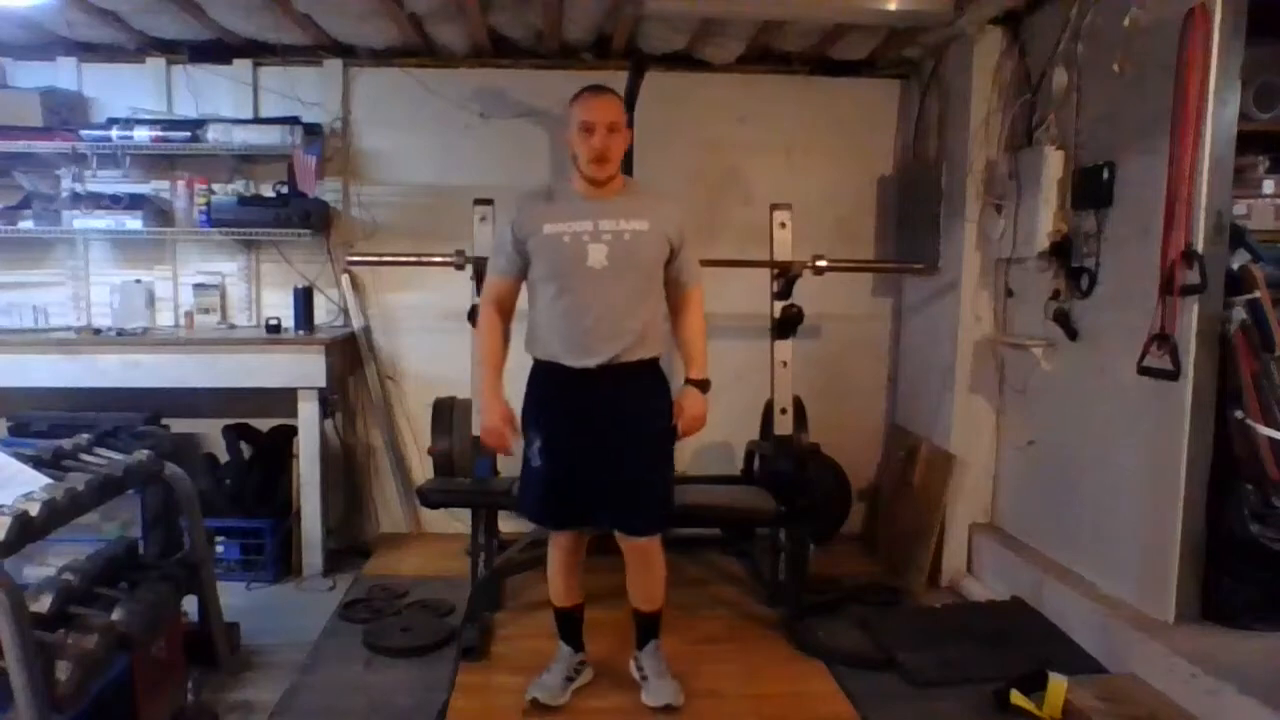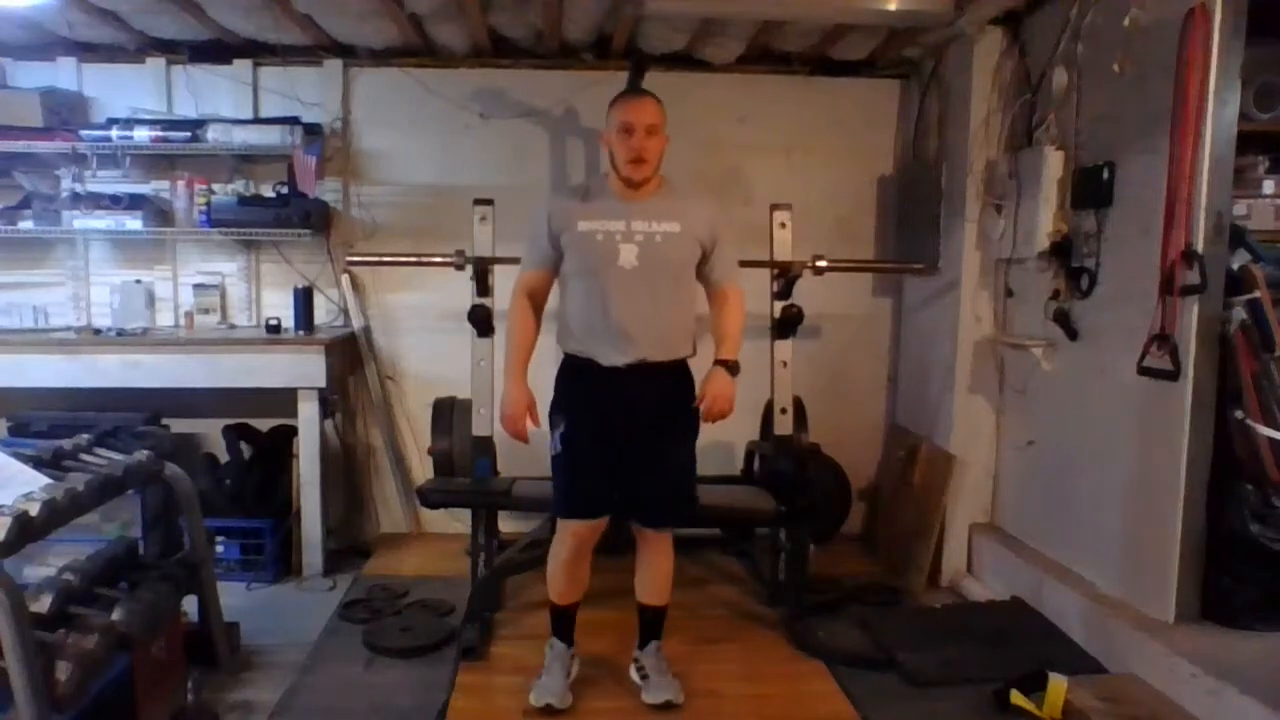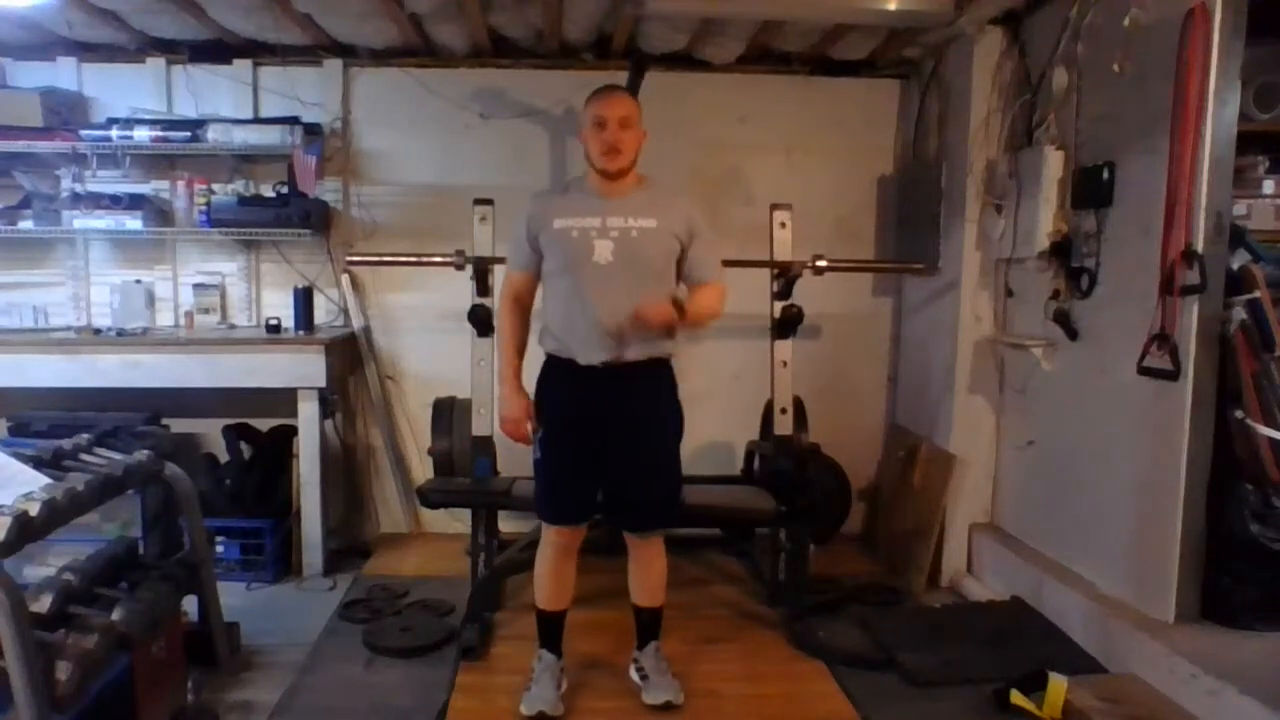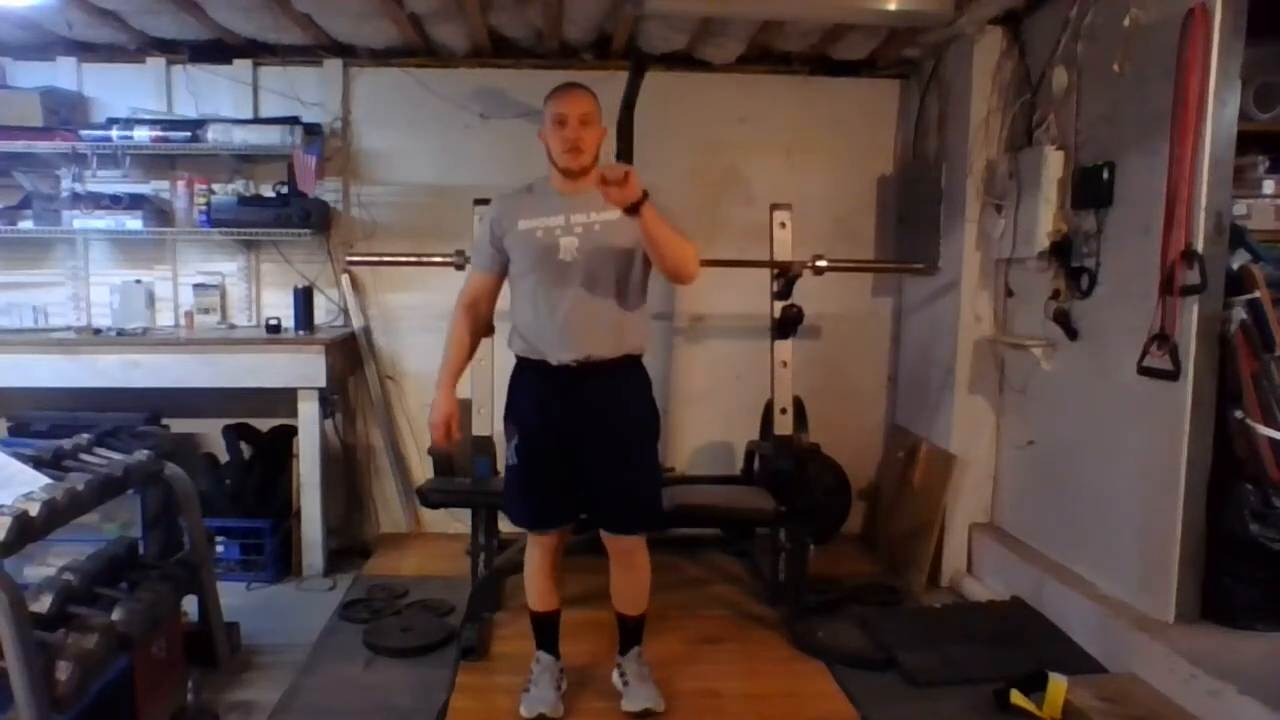
dt=0.4s
person 1, frame 1
left shoulder: (660, 215)
right shoulder: (532, 216)
left elbow: (687, 302)
right elbow: (495, 305)
left wrist: (696, 382)
right wrist: (490, 394)
left hip: (638, 389)
right hip: (558, 390)
left knee: (641, 540)
right knee: (565, 535)
left ankle: (648, 652)
right ankle: (570, 653)
person 1, frame 2
left shoulder: (695, 216)
right shoulder: (567, 212)
left elbow: (727, 296)
right elbow: (527, 296)
left wrist: (725, 365)
right wrist: (515, 379)
left hip: (665, 388)
right hip: (586, 384)
left knee: (655, 530)
right knee: (577, 528)
left ankle: (649, 652)
right ankle: (560, 650)
person 1, frame 3
left shoulder: (674, 212)
right shoulder: (546, 210)
left elbow: (712, 292)
right elbow: (514, 300)
left wrist: (677, 312)
right wrist: (510, 383)
left hip: (644, 386)
right hip: (566, 384)
left knee: (645, 531)
right knee: (560, 531)
left ankle: (647, 653)
right ankle: (549, 661)
person 1, frame 4
left shoulder: (633, 203)
right shoulder: (510, 212)
left elbow: (686, 271)
right elbow: (473, 304)
left wrist: (636, 206)
right wrist: (446, 387)
left hip: (618, 384)
right hip: (539, 385)
left knee: (625, 536)
right knee: (543, 535)
left ankle: (631, 660)
right ankle: (547, 662)
